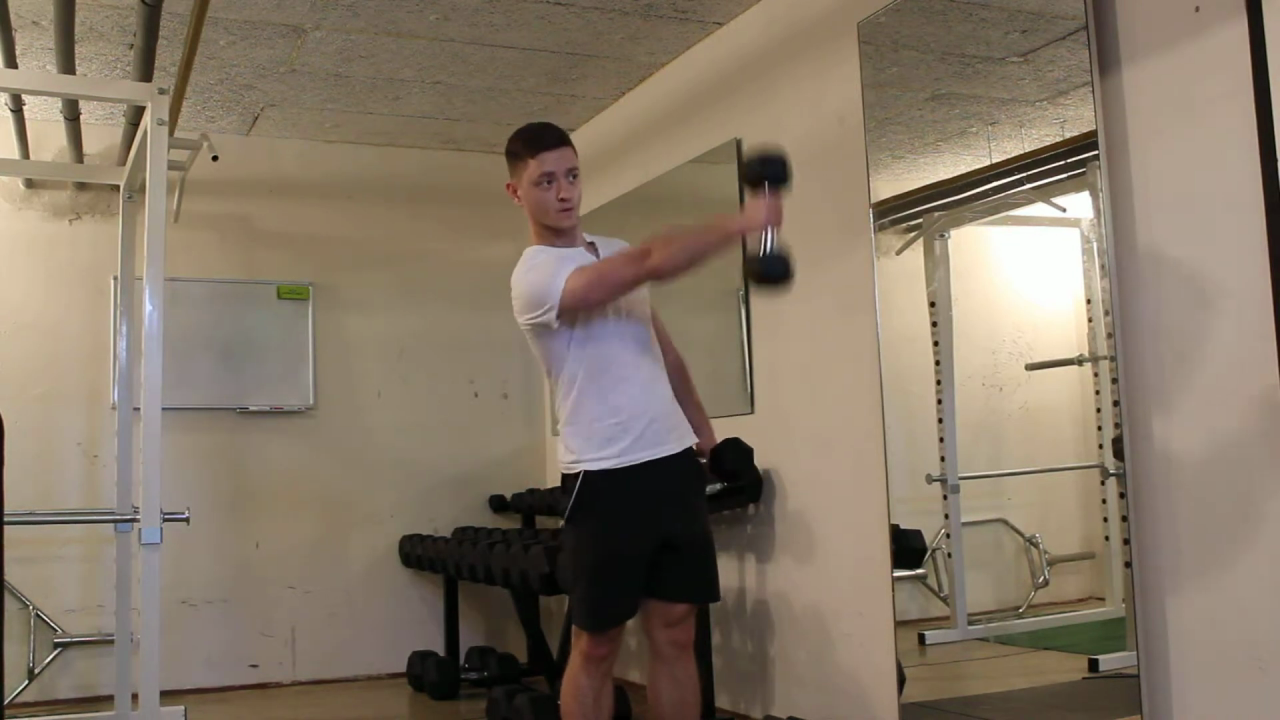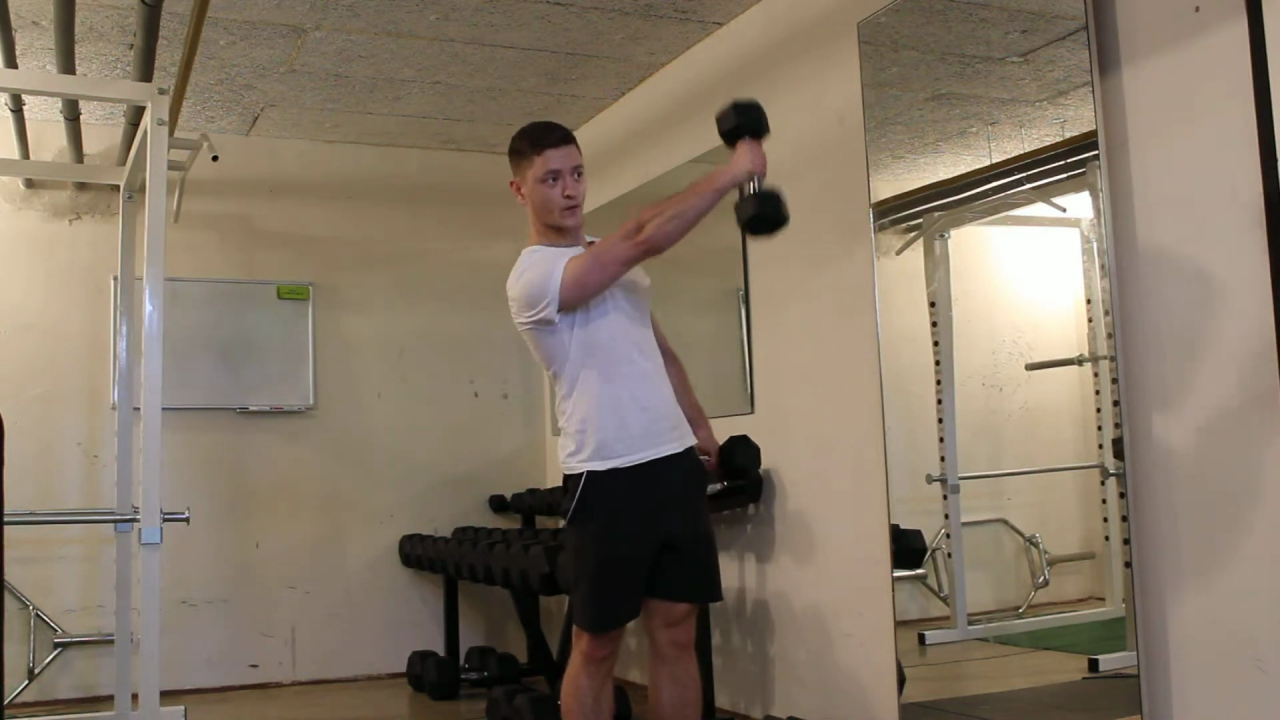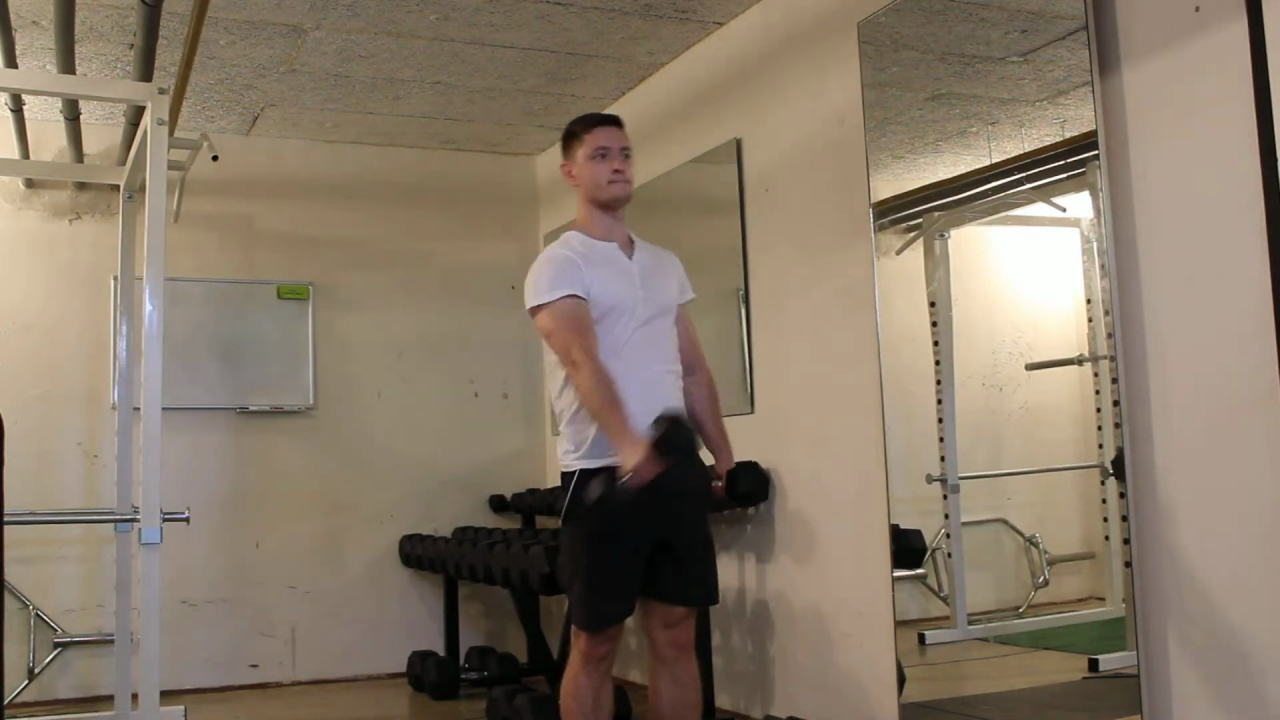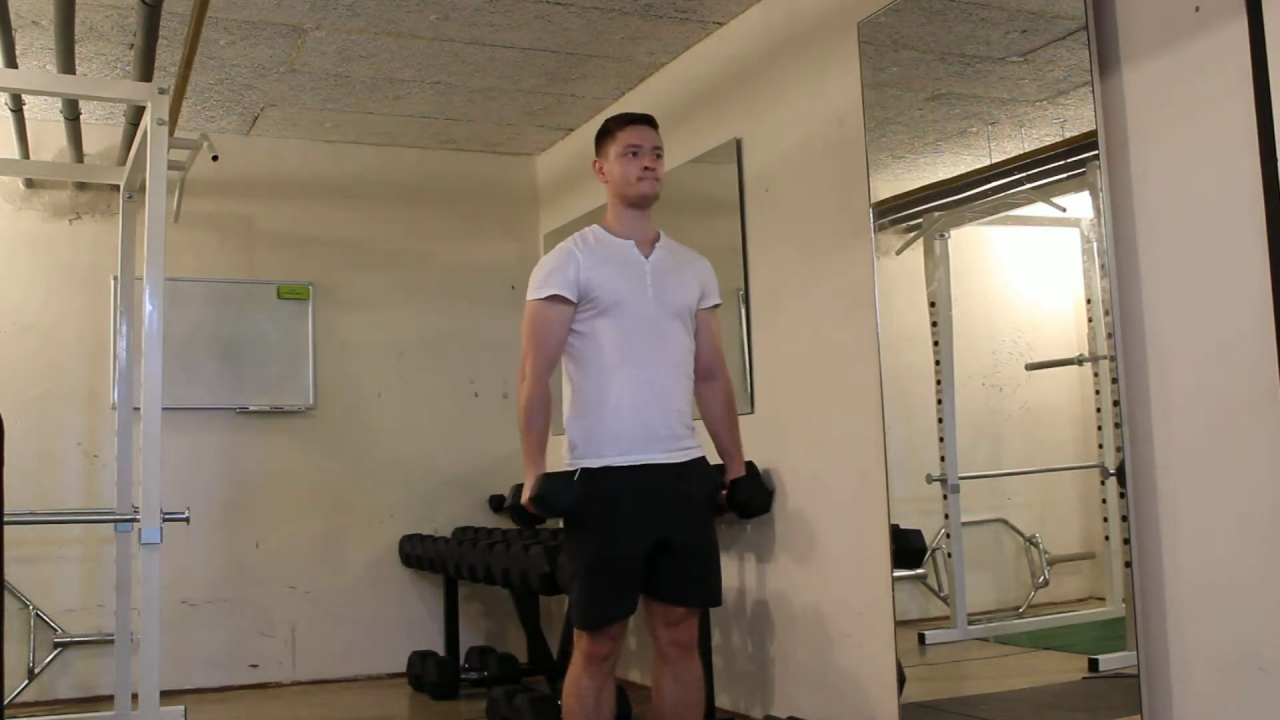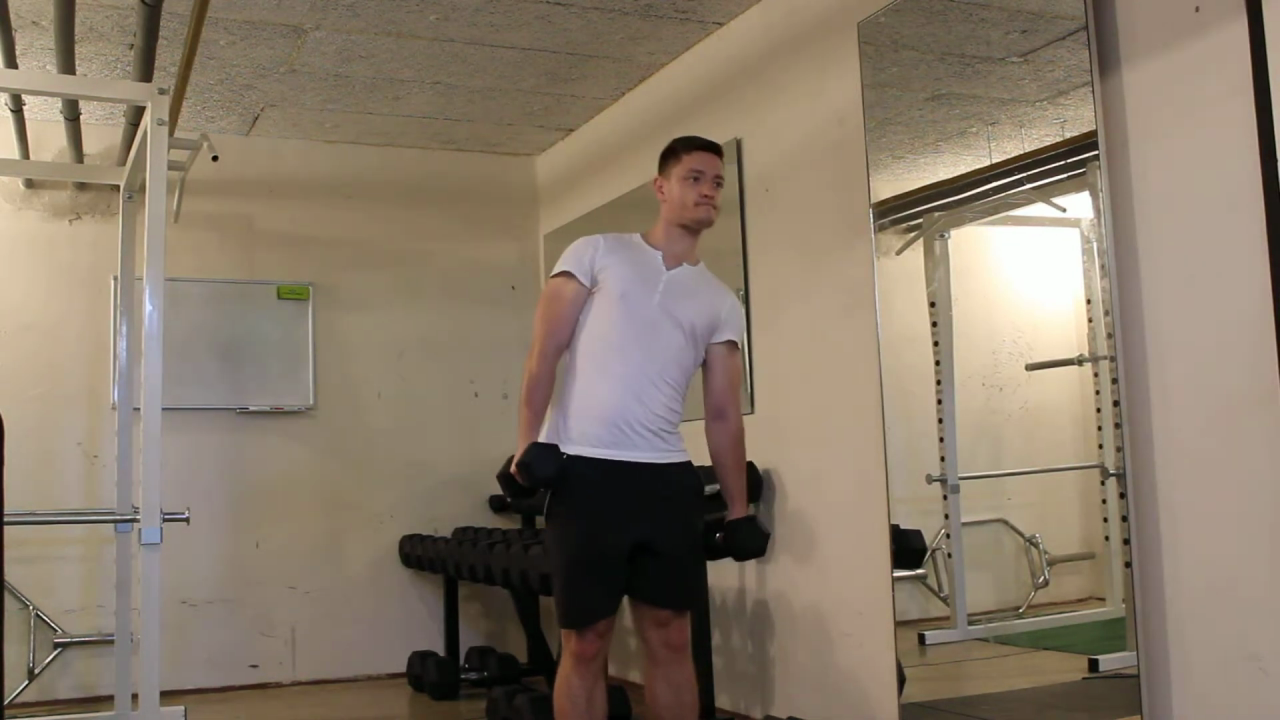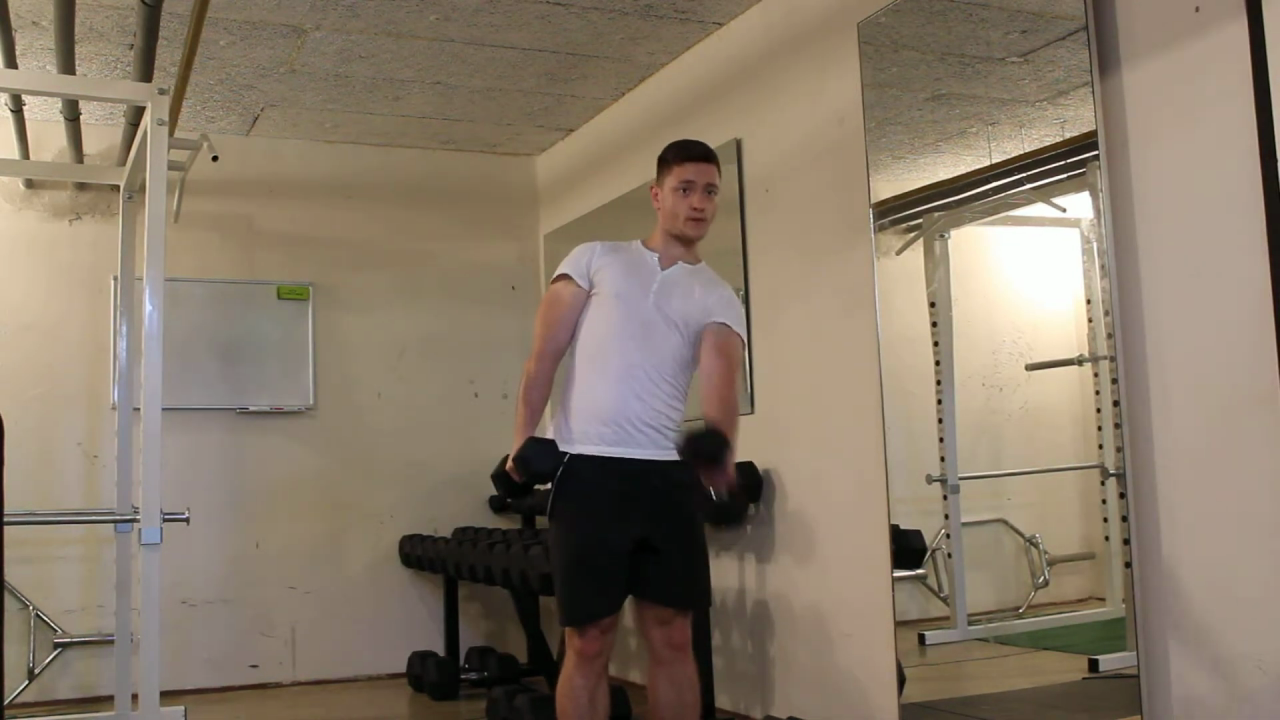
dt=0.5s
person 1, frame 1
left shoulder: (617, 254)
right shoulder: (538, 278)
right elbow: (649, 263)
left wrist: (704, 429)
right wrist: (738, 224)
left hip: (672, 463)
right hip: (606, 478)
left knee: (675, 631)
right knee: (597, 644)
person 1, frame 2
left shoulder: (616, 259)
right shoulder: (534, 276)
right elbow: (643, 237)
left wrist: (703, 431)
right wrist: (728, 175)
left hip: (674, 464)
right hip: (608, 478)
left knee: (676, 632)
right knee: (597, 645)
person 1, frame 3
left shoulder: (665, 263)
right shoulder: (558, 265)
right elbow: (583, 362)
left wrist: (724, 455)
right wrist: (627, 442)
left hip: (675, 471)
right hip: (604, 475)
left knee: (676, 635)
right knee: (596, 644)
person 1, frame 4
left shoulder: (694, 268)
right shoulder: (572, 260)
left elbow: (711, 376)
right elbow: (535, 374)
left wrist: (735, 464)
right wrist: (533, 471)
left hip: (683, 474)
right hip: (606, 478)
left knee: (679, 637)
right knee: (598, 645)
person 1, frame 5
left shoulder: (720, 301)
right shoulder: (595, 253)
left elbow: (723, 413)
right elbow: (545, 353)
left wrist: (738, 506)
right wrist: (527, 443)
left hip: (667, 477)
right hip: (586, 472)
left knee: (670, 639)
right knee: (585, 644)
person 1, frame 6
left shoulder: (719, 296)
right shoulder: (594, 259)
left elbow: (721, 377)
right elbow: (545, 355)
right wrist: (523, 436)
left hip: (667, 474)
right hip: (589, 469)
left knee: (673, 638)
right knee: (589, 642)
